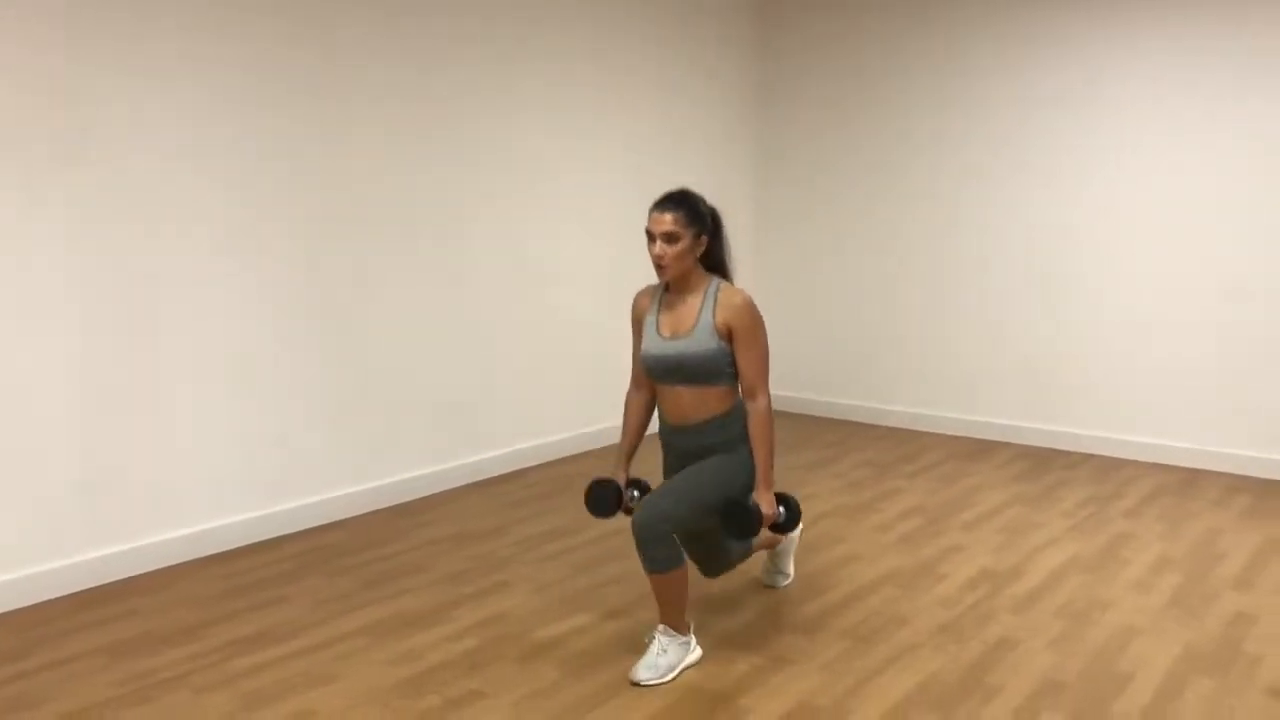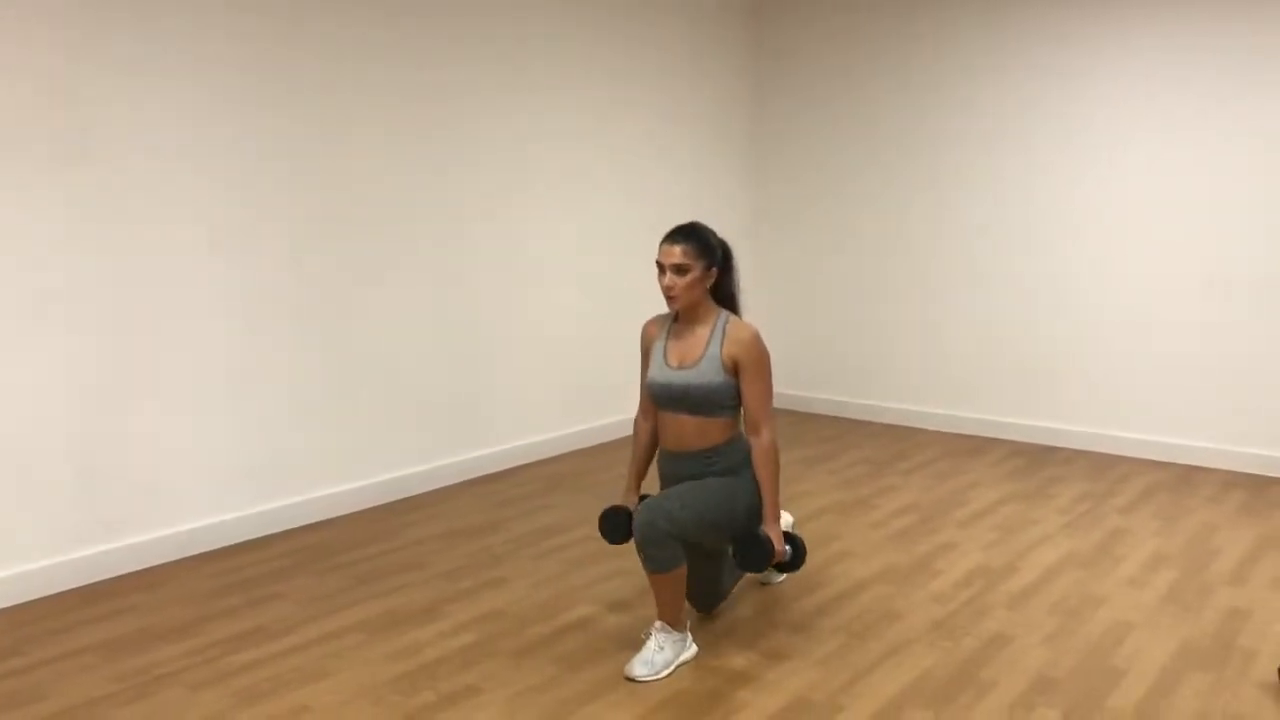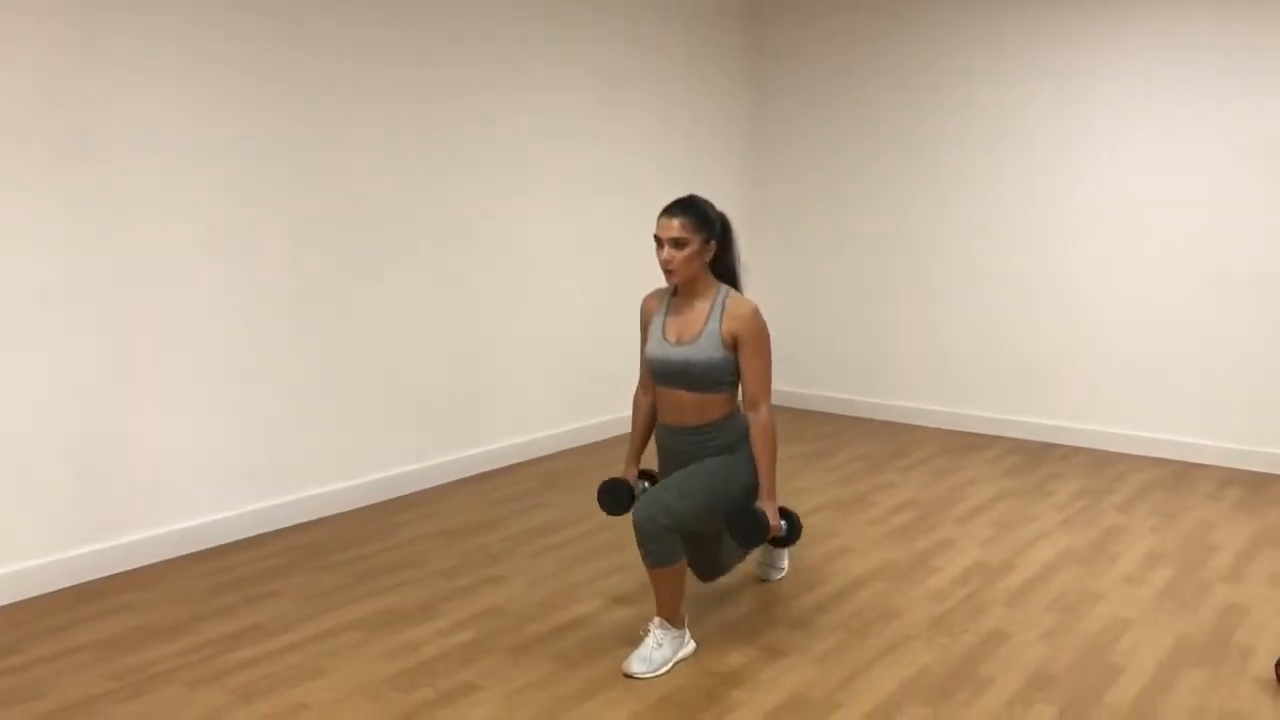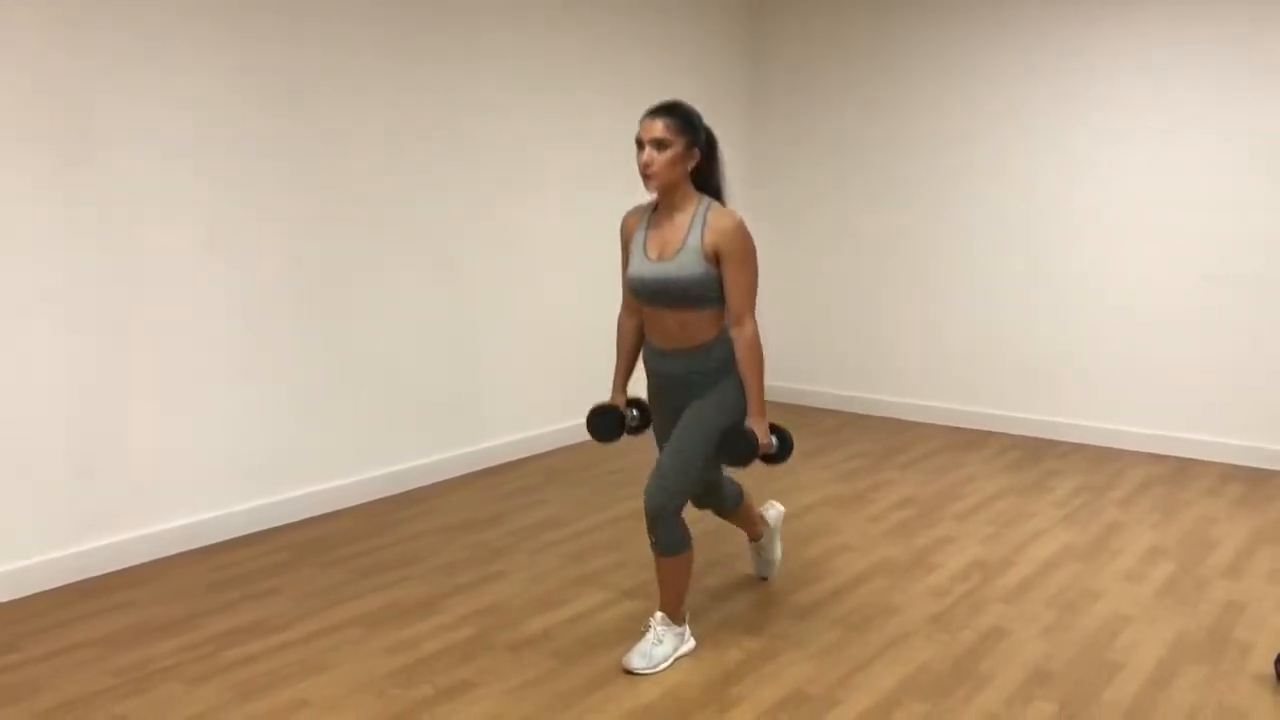
dt=0.3s
person 1, frame 1
left shoulder: (735, 306)
right shoulder: (644, 303)
left elbow: (757, 399)
right elbow: (640, 388)
left wrist: (764, 487)
right wrist: (622, 464)
left hip: (731, 451)
right hip: (679, 453)
left knee: (651, 520)
right knee: (711, 559)
left ankle: (675, 638)
right ankle: (772, 540)
person 1, frame 2
left shoulder: (741, 339)
right shoulder: (653, 332)
left elbow: (761, 433)
right elbow: (647, 416)
left wrist: (769, 519)
right wrist: (630, 490)
left hip: (732, 478)
right hip: (677, 477)
left knee: (653, 522)
right knee: (706, 597)
left ankle: (672, 635)
person 1, frame 3
left shoulder: (740, 314)
right shoulder: (652, 306)
left elbow: (758, 409)
right elbow: (646, 390)
left wrist: (767, 498)
right wrist: (630, 463)
left hip: (728, 455)
right hip: (674, 453)
left knee: (653, 516)
right knee: (706, 563)
left ankle: (670, 631)
right ankle: (771, 539)
person 1, frame 4
left shoulder: (723, 227)
right shoulder: (633, 223)
left elbow: (743, 325)
right elbow: (631, 313)
left wrist: (756, 413)
right wrist: (618, 388)
left hip: (717, 382)
right hip: (663, 384)
left knee: (661, 499)
right knee: (701, 490)
left ankle: (671, 626)
right ankle: (763, 524)
